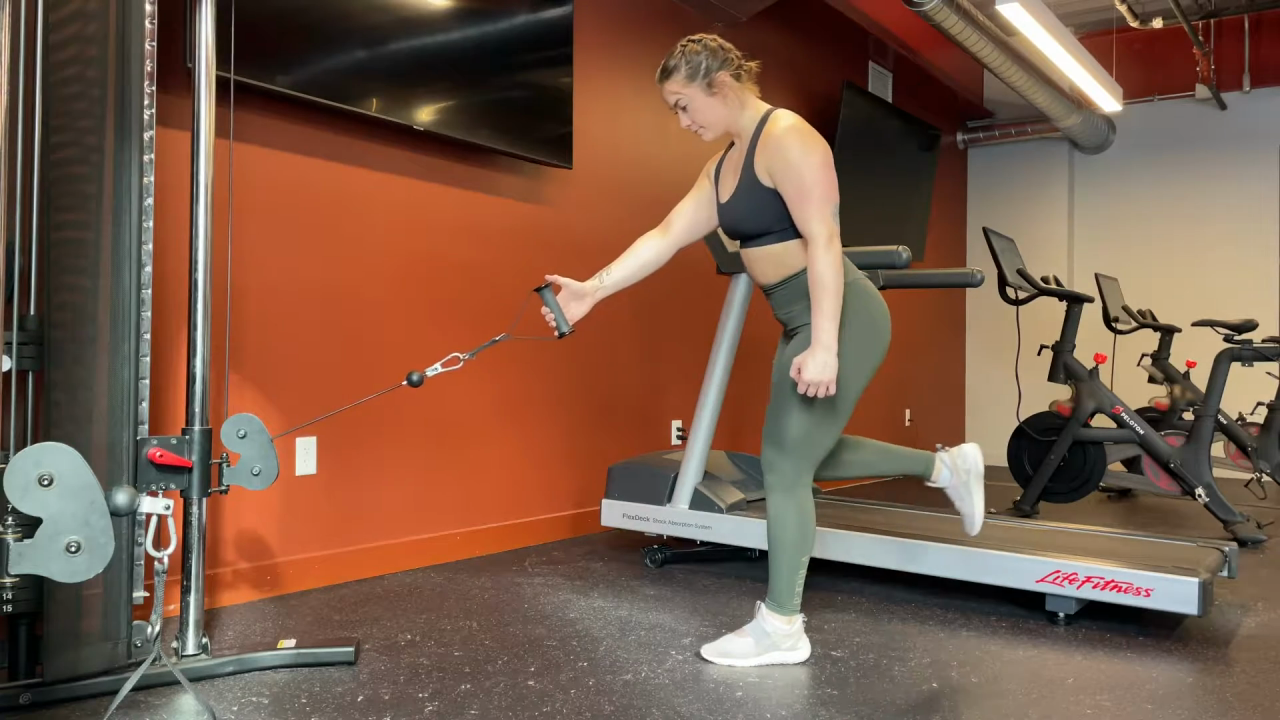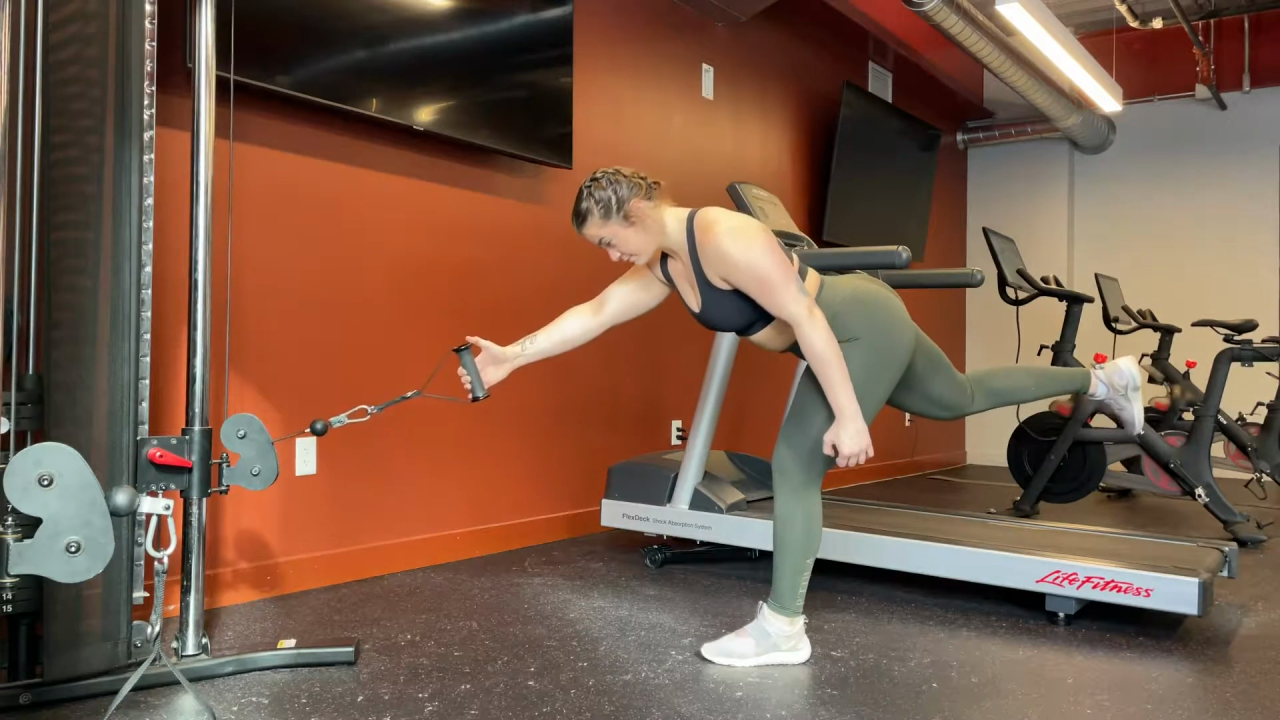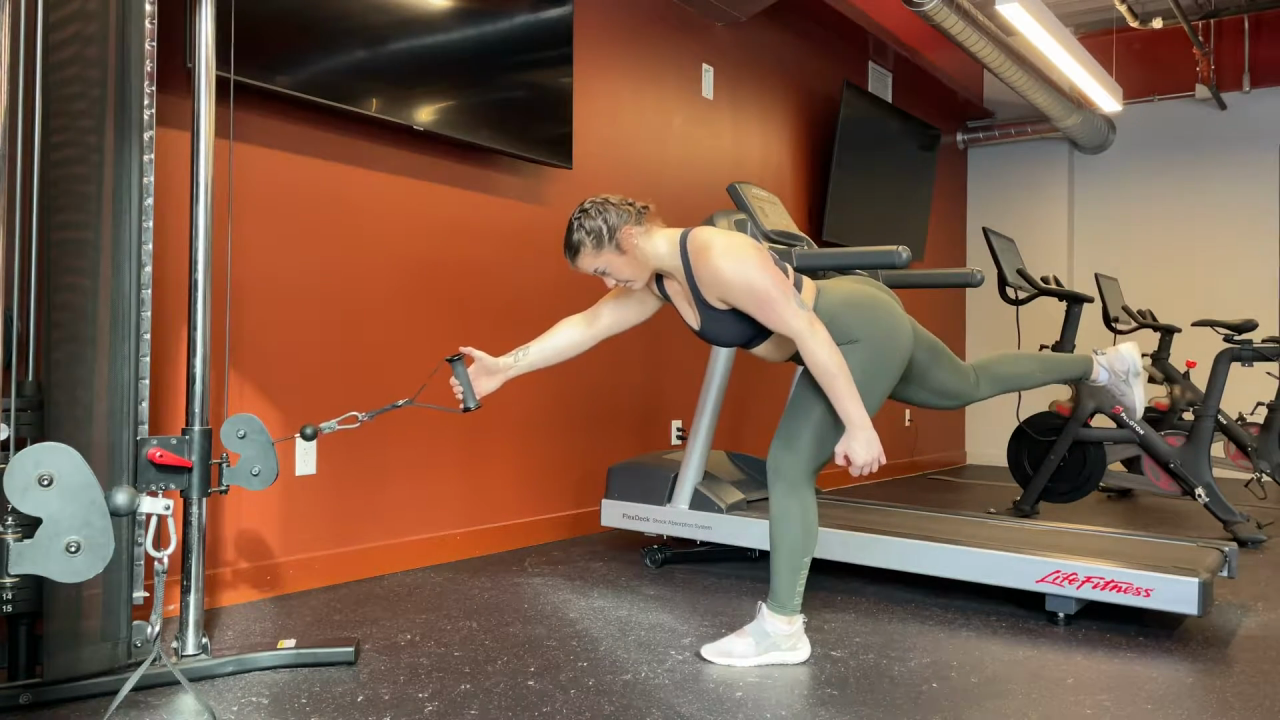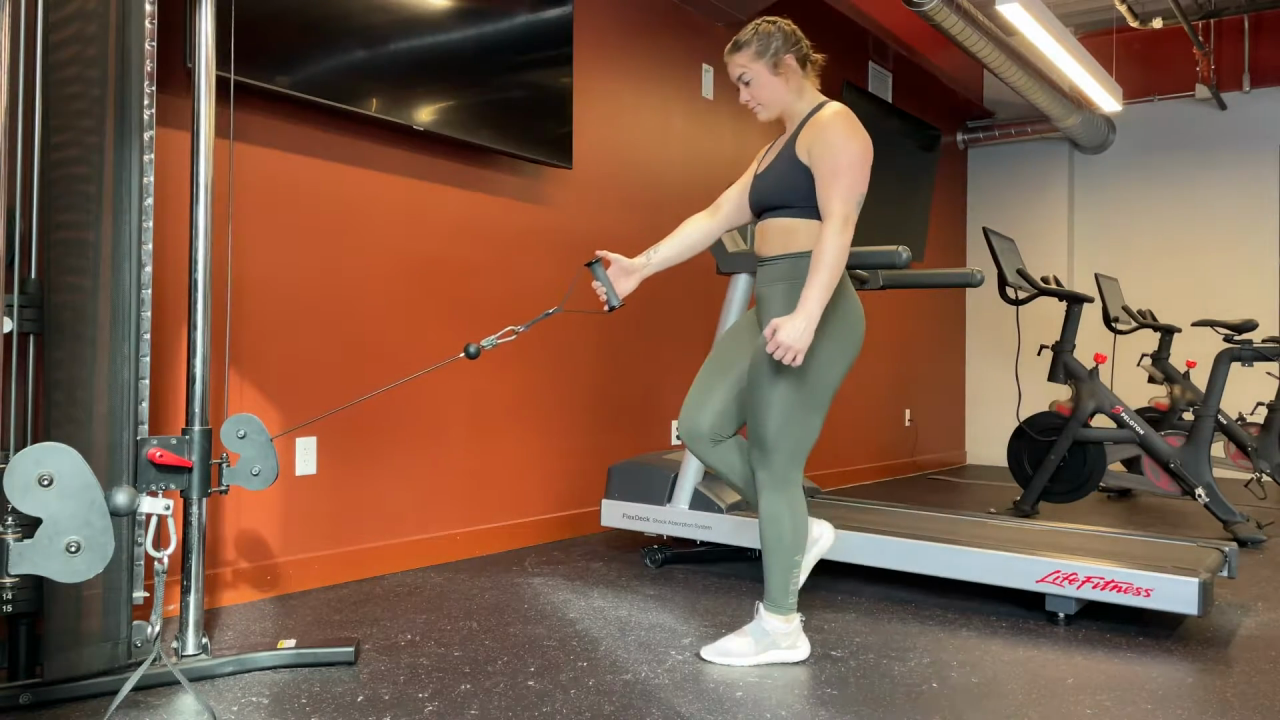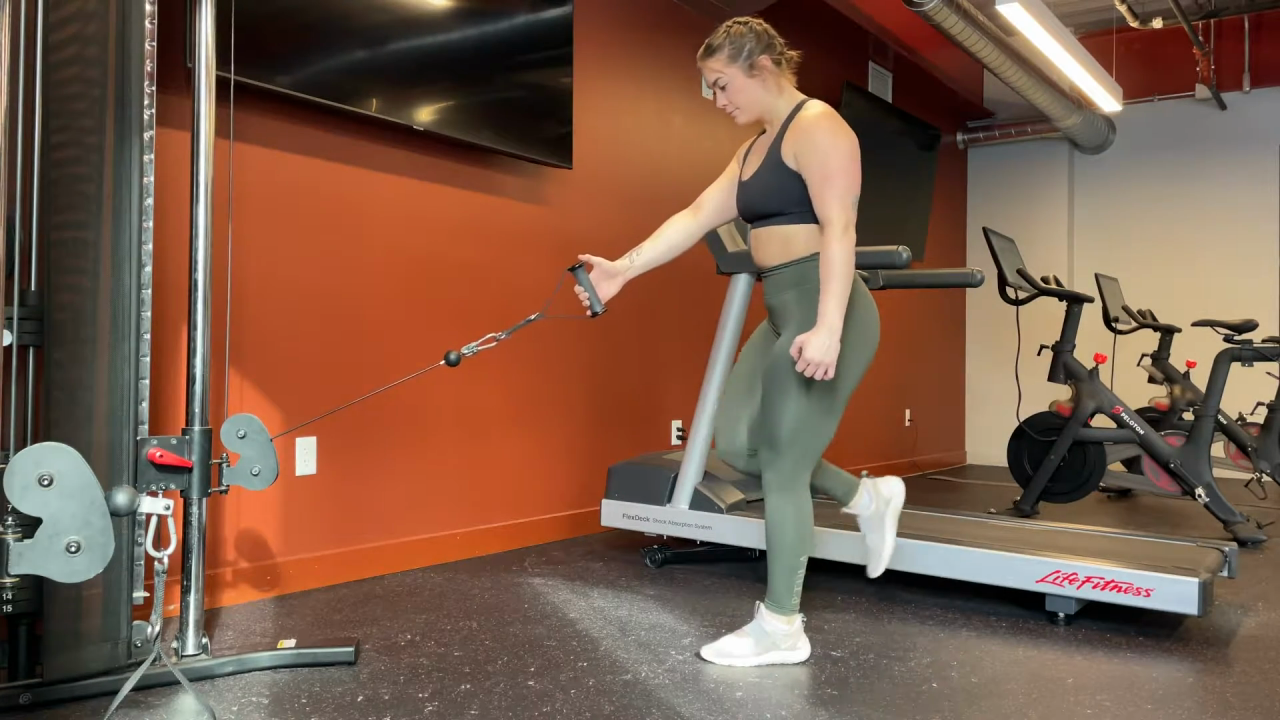
dt=1s
person 1, frame 1
left shoulder: (787, 137)
right shoulder: (723, 164)
left elbow: (825, 244)
right elbow: (666, 236)
left wrist: (824, 346)
right wrist: (593, 290)
left hip: (838, 320)
right hip: (801, 323)
left knee: (785, 467)
right knee: (805, 460)
left ankle: (781, 629)
right ankle: (943, 466)
person 1, frame 2
left shoulder: (722, 238)
right shoulder: (663, 264)
left elbow: (805, 318)
right elbow: (594, 313)
left wrist: (847, 416)
right wrist: (511, 357)
left hip: (866, 329)
right hip: (863, 325)
left knee: (795, 468)
right knee: (959, 398)
left ankle: (782, 627)
right ankle: (1100, 381)
person 1, frame 3
left shoulder: (717, 258)
right shoulder: (657, 279)
left elbow: (807, 332)
right elbow: (587, 325)
left wrist: (856, 425)
right wrist: (504, 367)
left hip: (865, 332)
right hip: (861, 320)
left knee: (789, 467)
right knee: (967, 385)
left ankle: (781, 627)
right ankle: (1104, 365)
person 1, frame 4
left shoulder: (834, 126)
right shoulder: (780, 146)
left elbow: (838, 225)
right elbow: (716, 217)
left wrist: (806, 316)
right wrist: (640, 267)
left hip: (814, 313)
right hip: (771, 309)
left knee: (773, 465)
right knee: (701, 427)
left ankle: (780, 627)
right ankle: (797, 533)
person 1, frame 5
left shoulder: (817, 126)
right shoulder: (755, 148)
left elbow: (839, 230)
right elbow: (696, 217)
left wrist: (827, 328)
right wrist: (622, 270)
left hip: (823, 317)
right hip: (783, 316)
left knee: (781, 465)
right knee: (737, 444)
left ankle: (780, 629)
right ankle: (867, 495)
